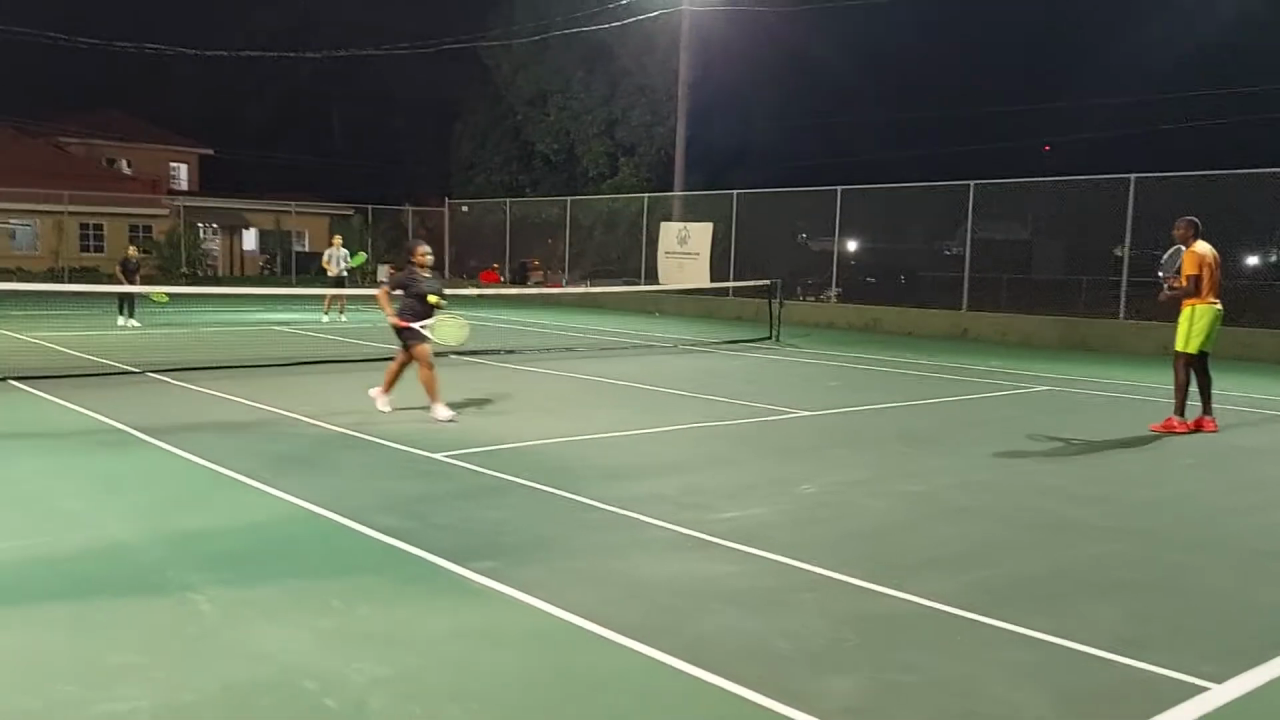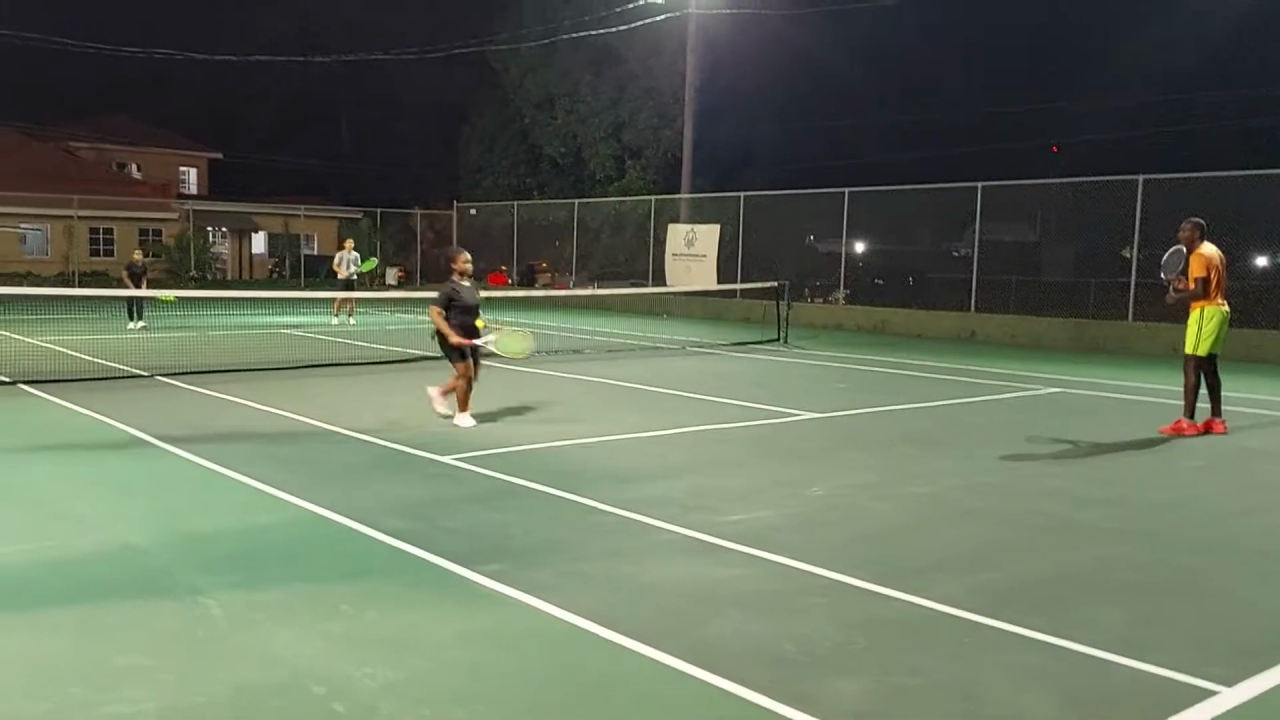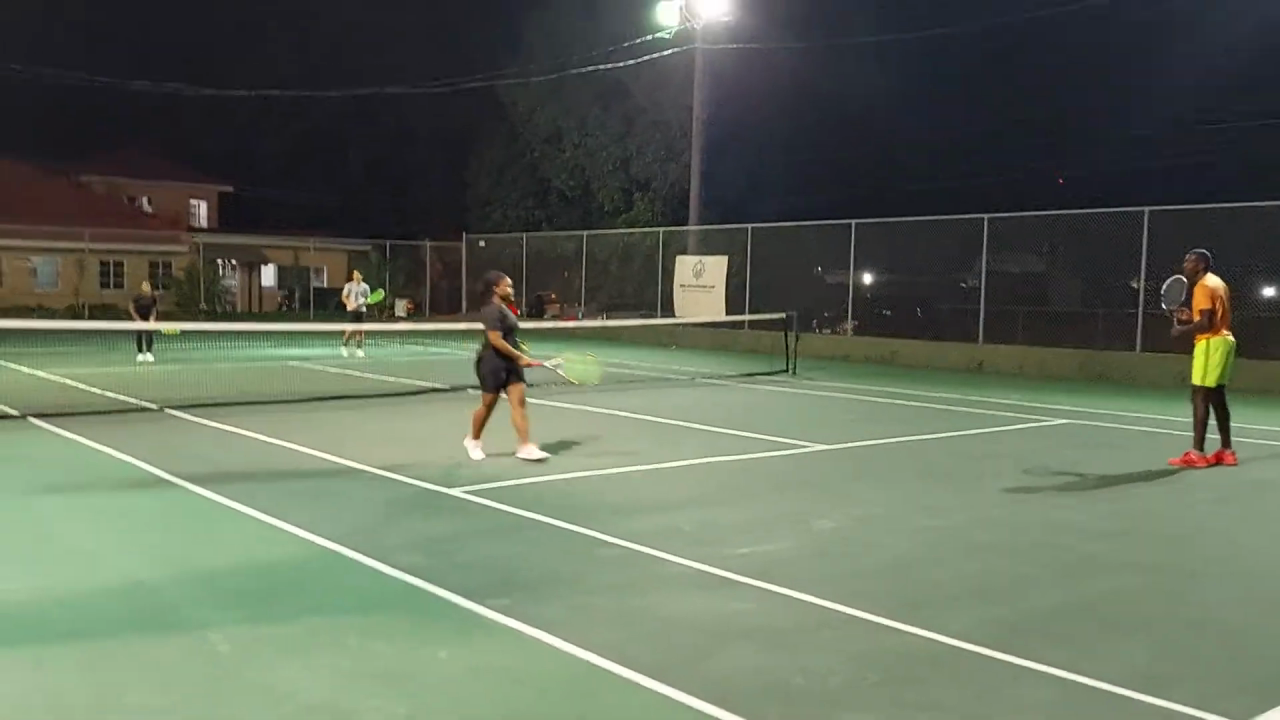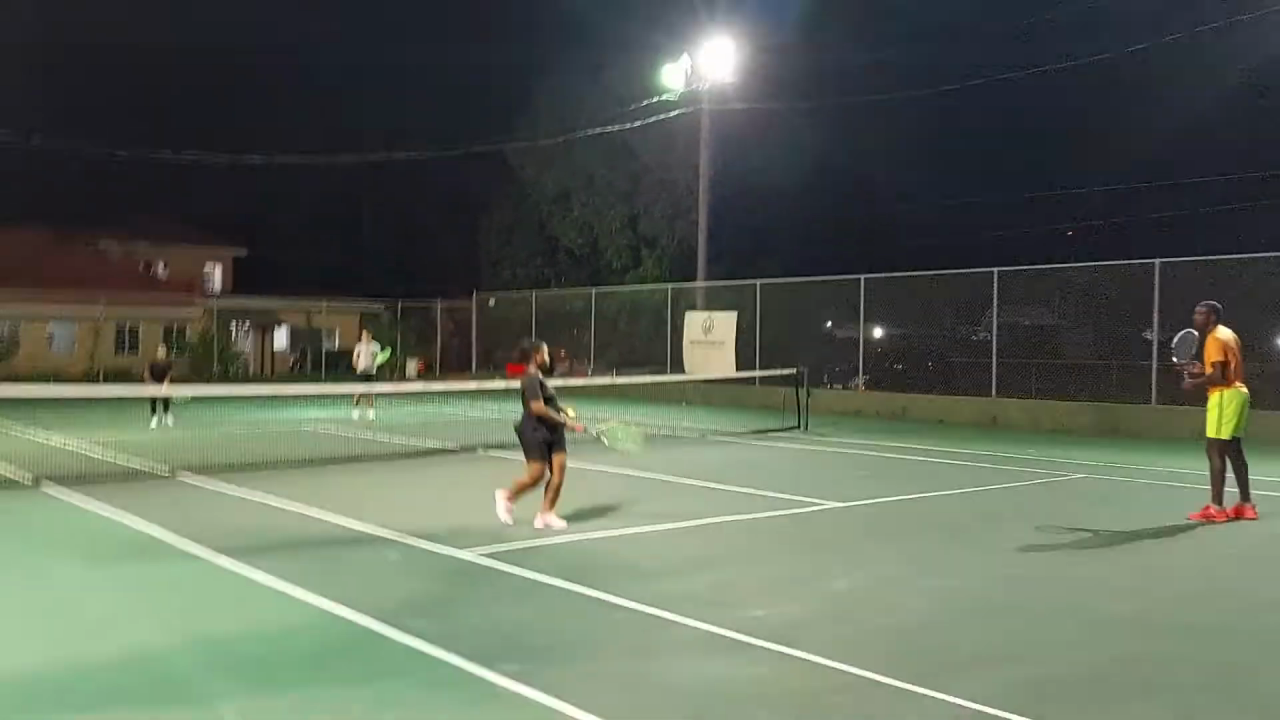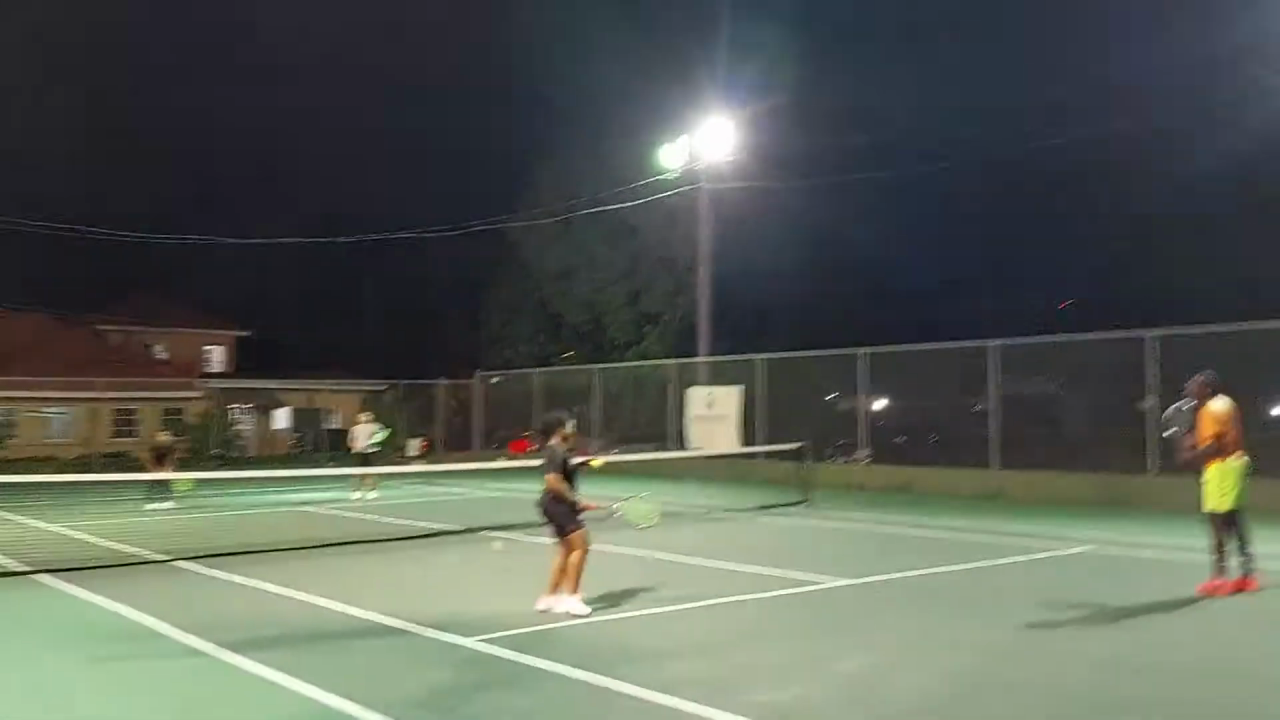
dt=0.2s
person 1, frame 1
left shoulder: (1192, 253)
right shoulder: (1210, 251)
left elbow: (1192, 289)
left wrist: (1170, 295)
right wrist: (1181, 285)
left hip: (1197, 310)
right hip: (1211, 308)
left knee: (1181, 362)
right knee: (1200, 363)
left ankle: (1178, 419)
right ankle: (1207, 418)
person 1, frame 2
left shoulder: (1199, 255)
right shoulder: (1215, 252)
left elbow: (1200, 291)
left wrist: (1177, 297)
right wrist: (1187, 286)
left hip: (1205, 312)
right hip: (1219, 310)
left knee: (1191, 365)
right knee: (1209, 365)
left ankle: (1188, 421)
right ankle: (1216, 420)
person 1, frame 3
left shoulder: (1203, 286)
right shoulder: (1217, 283)
left elbow: (1206, 323)
left wrist: (1182, 330)
right wrist: (1191, 318)
left hip: (1211, 343)
right hip: (1223, 341)
left knee: (1200, 396)
right knee: (1217, 396)
left ankle: (1197, 453)
right ankle: (1226, 451)
person 1, frame 4
left shoulder: (1214, 338)
right shoulder: (1228, 334)
left elbow: (1219, 376)
left wrist: (1195, 383)
right wrist: (1203, 370)
left hip: (1225, 396)
right hip: (1236, 393)
left knee: (1215, 449)
right knee: (1233, 449)
left ankle: (1216, 507)
right ankle: (1246, 504)
person 1, frame 5
left shoulder: (1209, 410)
right shoulder: (1224, 404)
left elbow: (1215, 448)
left wrist: (1191, 456)
right wrist: (1198, 443)
left hip: (1221, 468)
right hip: (1234, 465)
left knee: (1218, 521)
right knee: (1233, 520)
left ankle: (1220, 579)
right ankle: (1247, 575)
person 2, frame 1
left shoulder: (435, 278)
right shoulder: (406, 275)
left elbow: (442, 303)
right elbow: (382, 292)
left wrist: (438, 302)
right wrist: (390, 315)
right hip: (407, 323)
left knee: (402, 361)
right knee: (427, 361)
left ankle: (381, 392)
right ankle: (436, 405)
person 2, frame 2
left shoulder: (472, 285)
right shoulder: (449, 288)
right elbow: (435, 314)
left wrist: (479, 320)
right wrist: (451, 335)
left hip: (470, 336)
right hip: (454, 338)
left knee: (471, 376)
right knee: (466, 375)
left ankle: (439, 393)
right ankle: (462, 414)
person 2, frame 3
left shoulder: (504, 308)
right shoulder: (493, 310)
right elbow: (495, 340)
left wrist: (518, 351)
right wrist: (519, 357)
left hip: (511, 363)
right hip: (492, 362)
left knee: (520, 402)
right knee: (488, 404)
left ankle: (525, 447)
right ankle: (473, 440)
person 2, frame 4
left shoulder: (538, 377)
right shoulder: (531, 380)
right elbow: (538, 409)
left wrist: (562, 412)
right wrist: (566, 422)
left hip: (551, 430)
right hip: (535, 431)
left knee: (559, 471)
right knee: (537, 475)
left ankle: (546, 514)
right ankle: (506, 497)
person 2, frame 5
left shoulder: (556, 450)
right shoulder: (557, 452)
right elbow: (552, 482)
right wrist: (576, 501)
left hip: (563, 506)
right hip: (559, 505)
left knee: (565, 551)
right knee: (581, 546)
left ankle: (550, 598)
right ankle: (570, 597)
